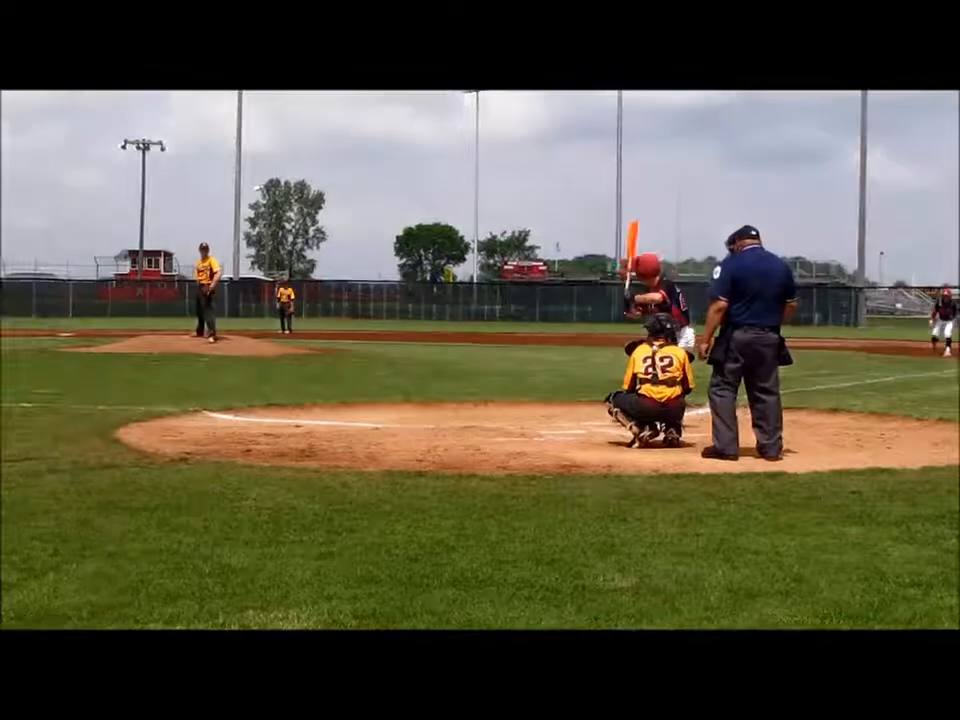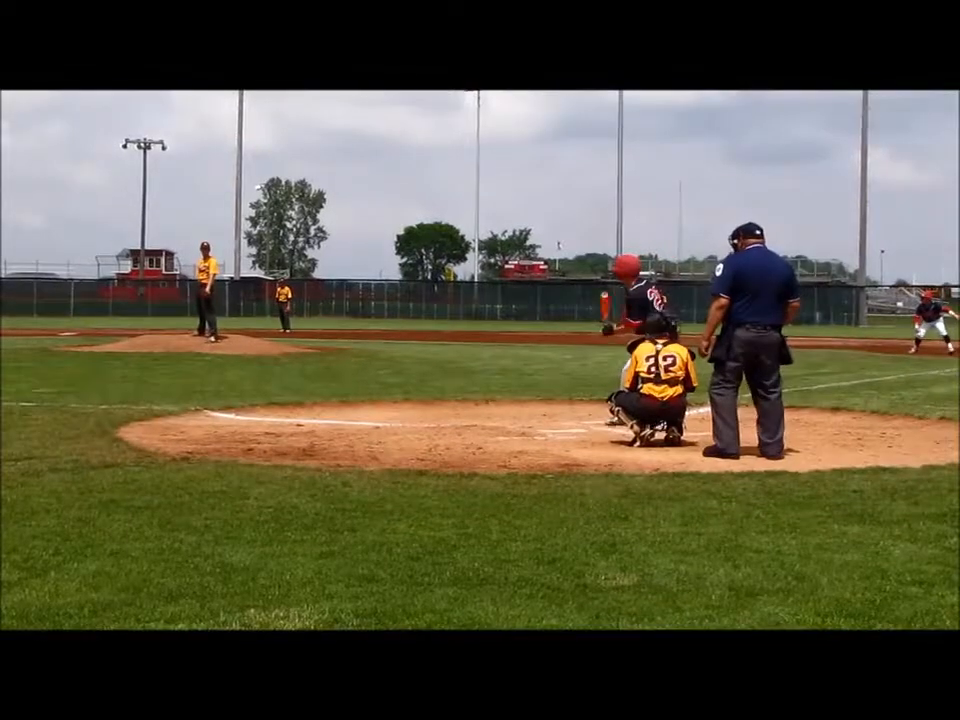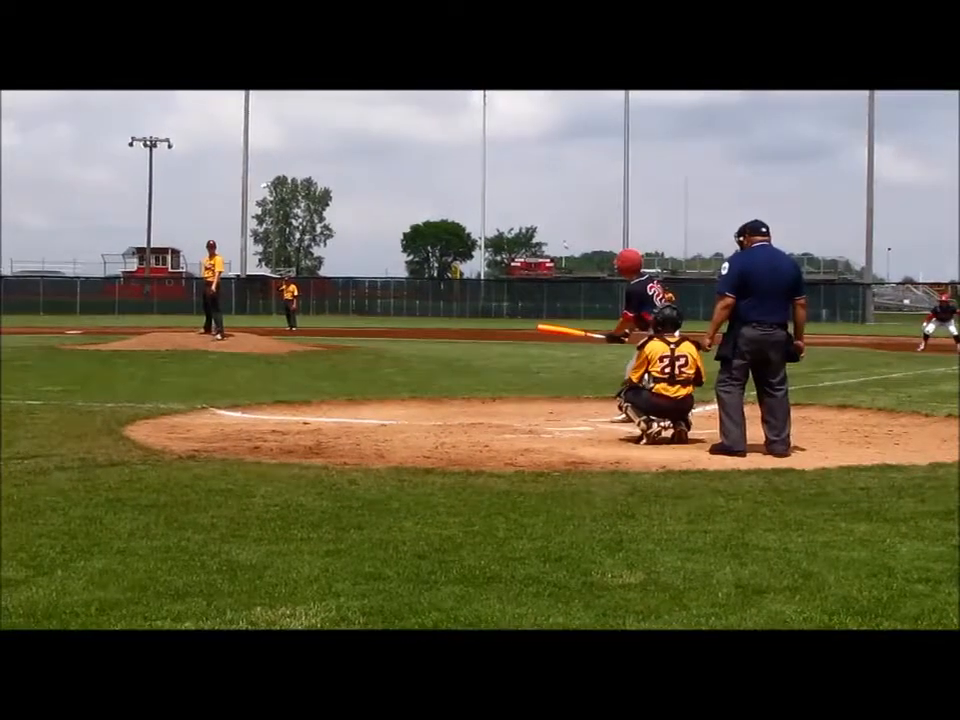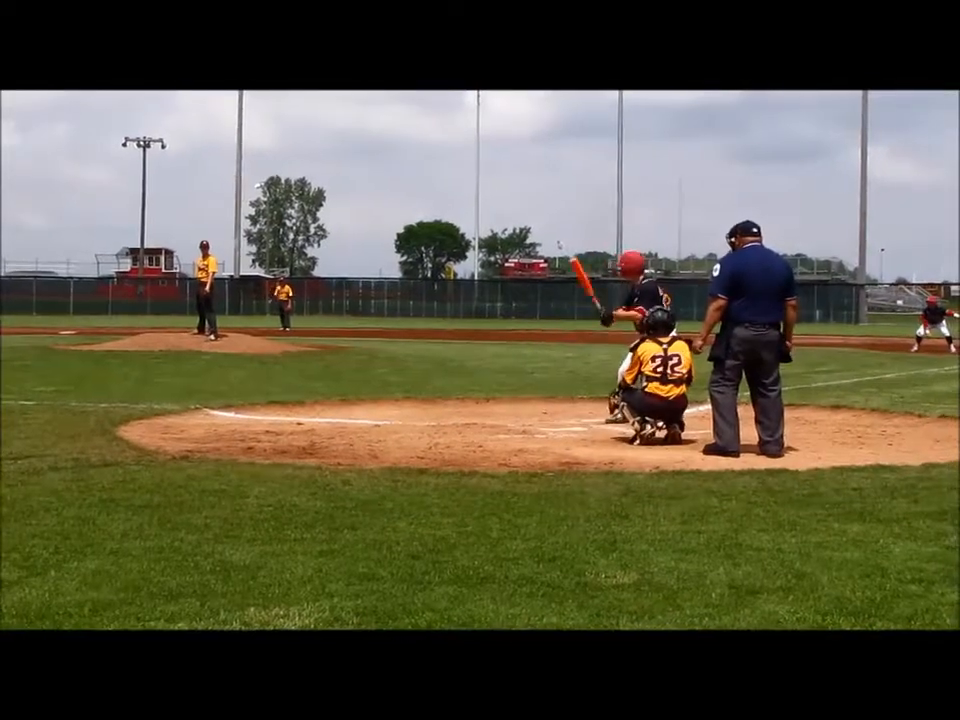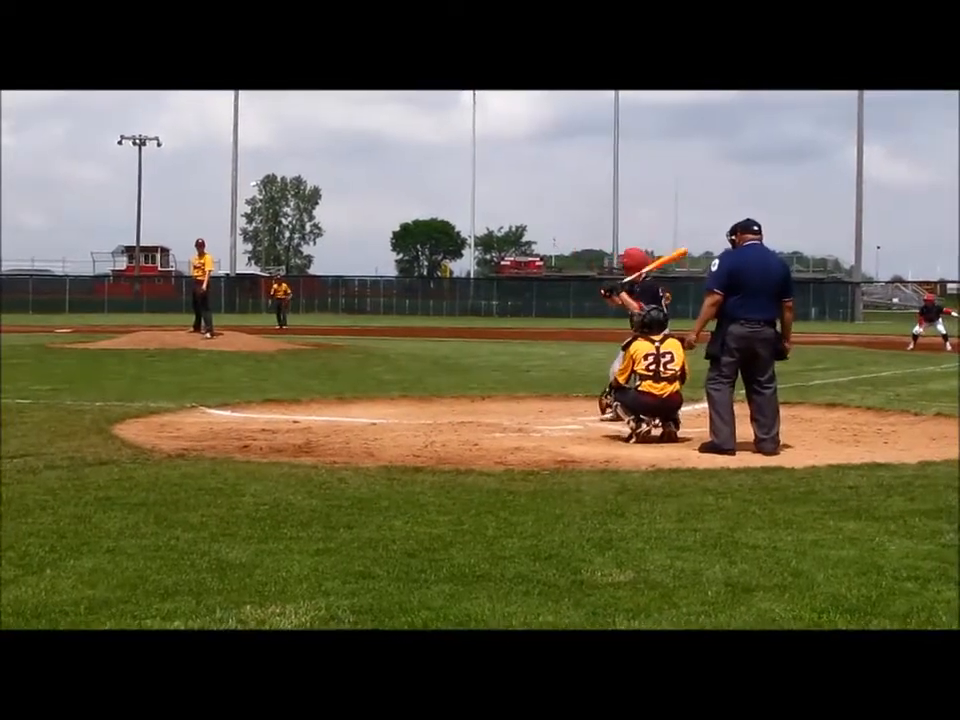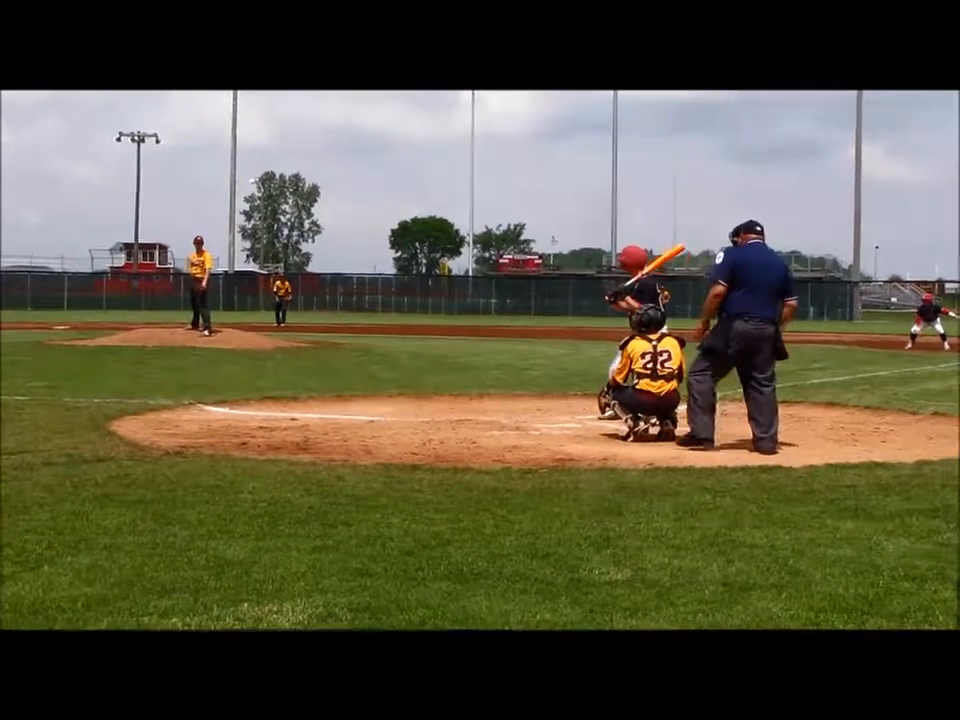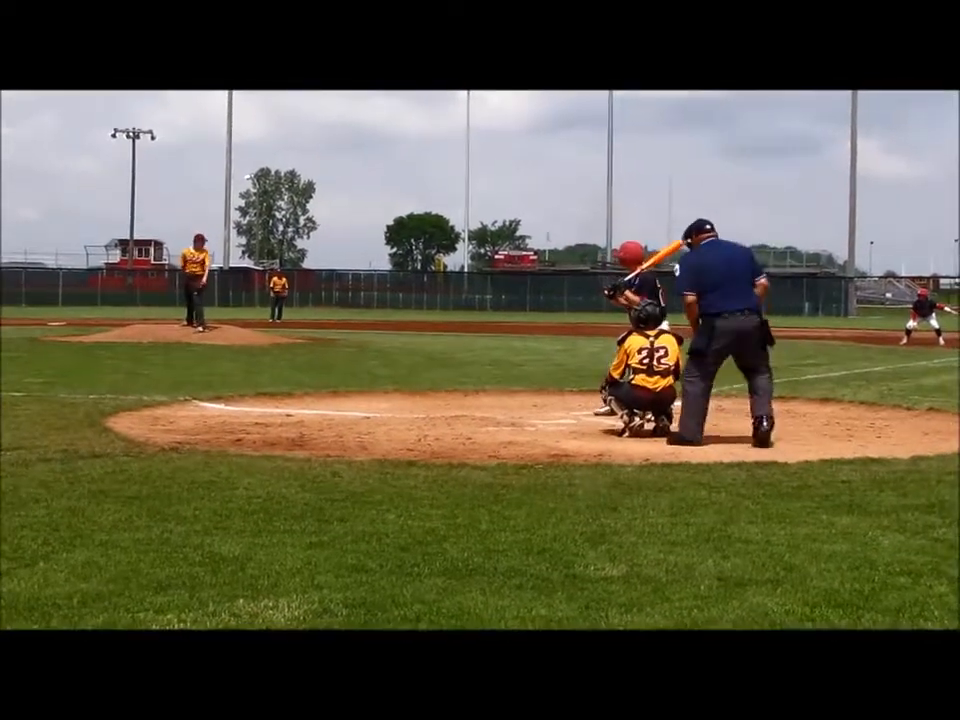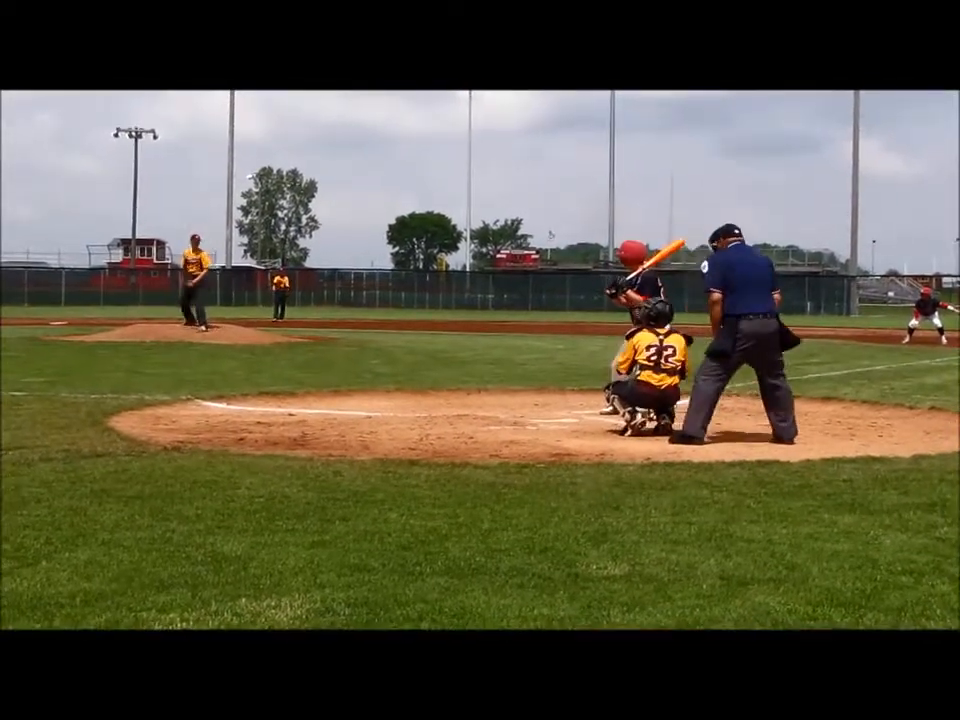
dt=0.5s
person 1, frame 1
left shoulder: (731, 263)
right shoulder: (781, 265)
left elbow: (719, 305)
right elbow: (791, 305)
left wrist: (706, 340)
left hip: (736, 337)
right hip: (768, 338)
left knee: (723, 389)
right knee: (768, 393)
left ankle: (726, 447)
right ankle: (771, 447)
person 1, frame 2
left shoulder: (733, 262)
right shoulder: (783, 265)
left elbow: (721, 303)
right elbow: (794, 305)
left wrist: (706, 337)
left hip: (737, 335)
right hip: (770, 337)
left knee: (723, 388)
right knee: (770, 392)
left ankle: (726, 446)
right ankle: (772, 446)
person 1, frame 3
left shoulder: (738, 260)
right shoulder: (790, 263)
left elbow: (726, 302)
right elbow: (800, 304)
left wrist: (710, 335)
right wrist: (798, 337)
left hip: (744, 334)
right hip: (776, 335)
left knee: (729, 385)
right knee: (776, 389)
left ankle: (733, 443)
right ankle: (779, 444)
person 1, frame 4
left shoulder: (730, 262)
right shoulder: (782, 264)
left elbow: (718, 304)
right elbow: (791, 305)
left wrist: (702, 336)
right wrist: (787, 338)
left hip: (737, 334)
right hip: (770, 336)
left knee: (723, 386)
right knee: (769, 389)
left ankle: (727, 443)
right ankle: (773, 444)
person 1, frame 5
left shoulder: (729, 258)
right shoulder: (780, 263)
left elbow: (714, 299)
right elbow: (787, 306)
left wrist: (695, 331)
right wrist: (786, 339)
left hip: (733, 332)
right hip: (765, 333)
left knee: (719, 384)
right knee: (765, 387)
left ankle: (723, 441)
right ankle: (768, 441)
person 1, frame 6
left shoulder: (732, 254)
right shoulder: (780, 263)
left elbow: (718, 292)
right elbow: (791, 304)
left wrist: (704, 323)
right wrist: (774, 328)
left hip: (735, 327)
right hip: (766, 330)
left knee: (701, 374)
right knee: (763, 385)
left ankle: (701, 432)
right ankle: (766, 440)
person 1, frame 7
left shoulder: (691, 259)
right shoulder: (742, 251)
left elbow: (690, 300)
right elbow: (762, 284)
left wrist: (696, 329)
right wrist: (751, 311)
left hip: (716, 325)
right hip: (750, 322)
left knee: (696, 377)
right knee: (760, 371)
left ankle: (690, 433)
right ankle: (763, 418)
person 1, frame 8
left shoulder: (717, 260)
right shoulder: (763, 259)
left elbow: (716, 298)
right elbow: (776, 296)
left wrist: (716, 332)
left hip: (739, 328)
right hip: (769, 326)
left knee: (709, 378)
right knee: (775, 380)
left ankle: (692, 432)
right ankle: (785, 432)
